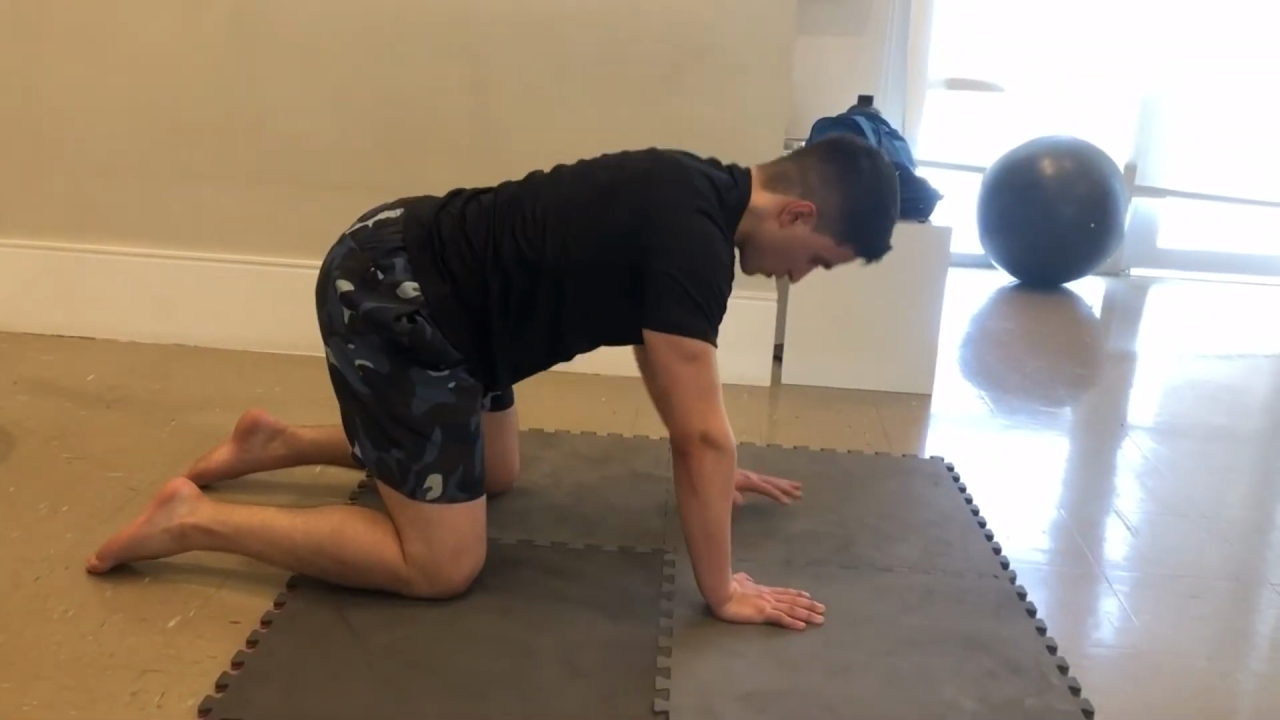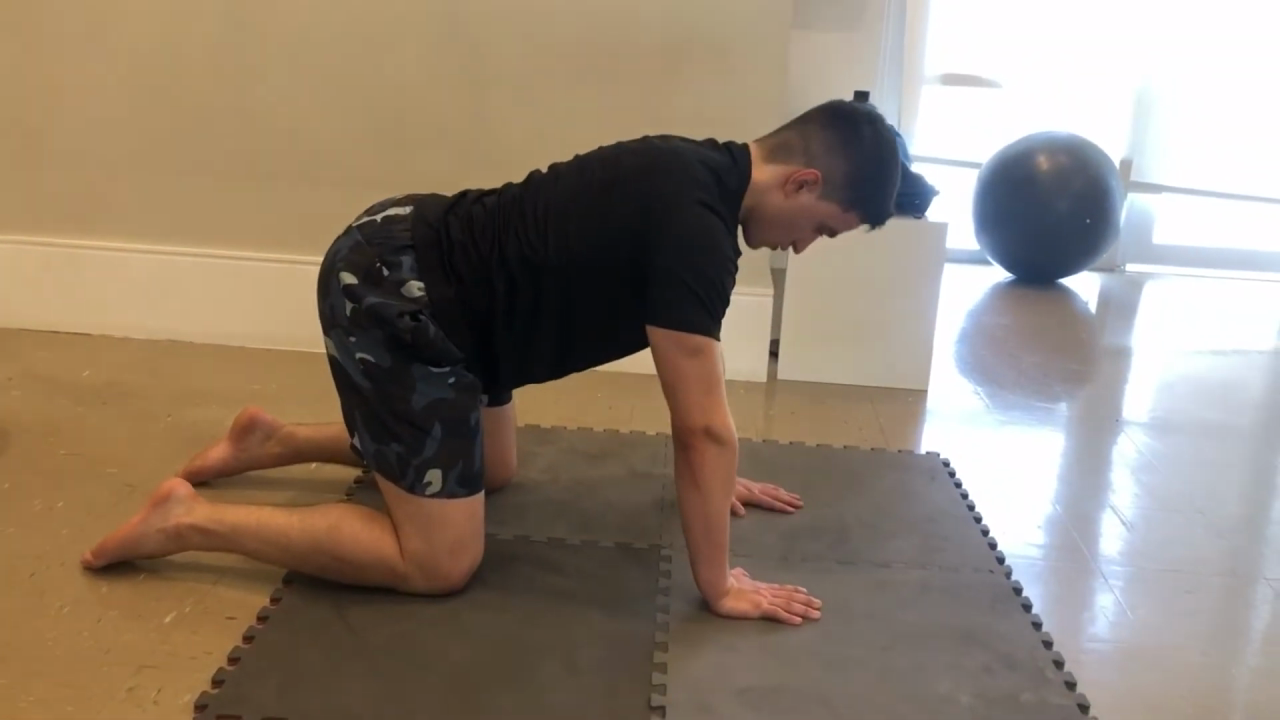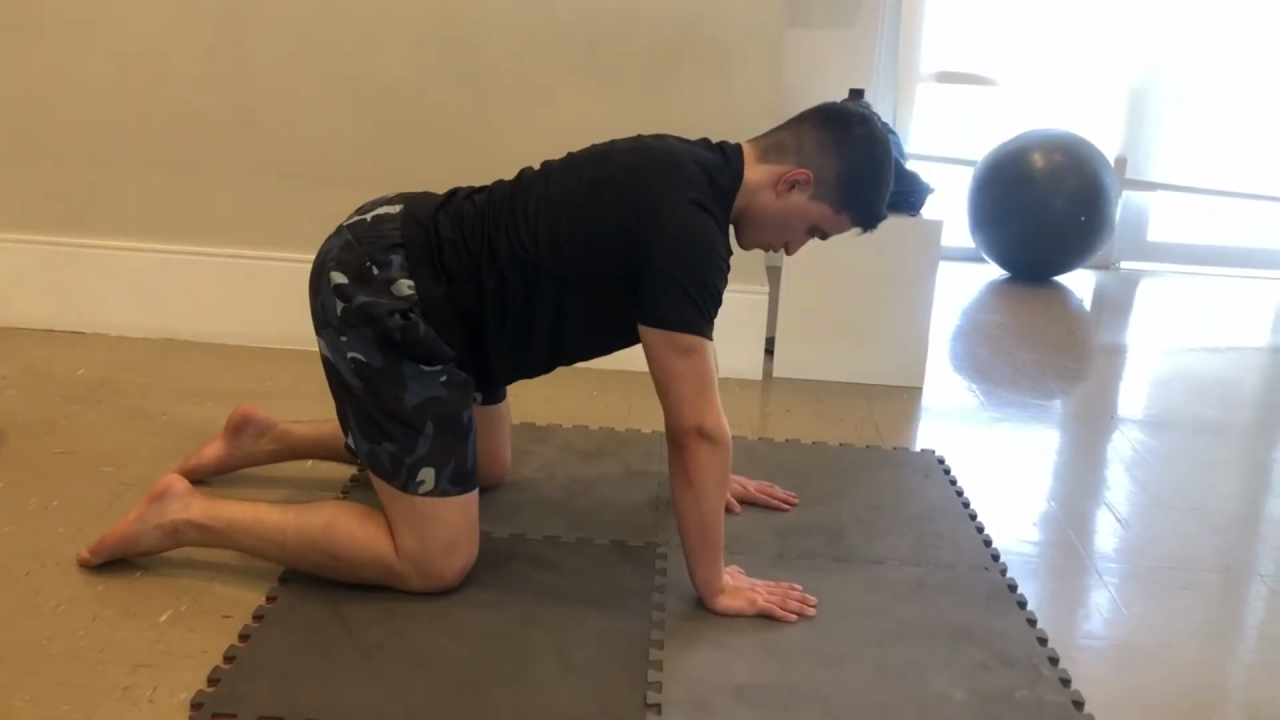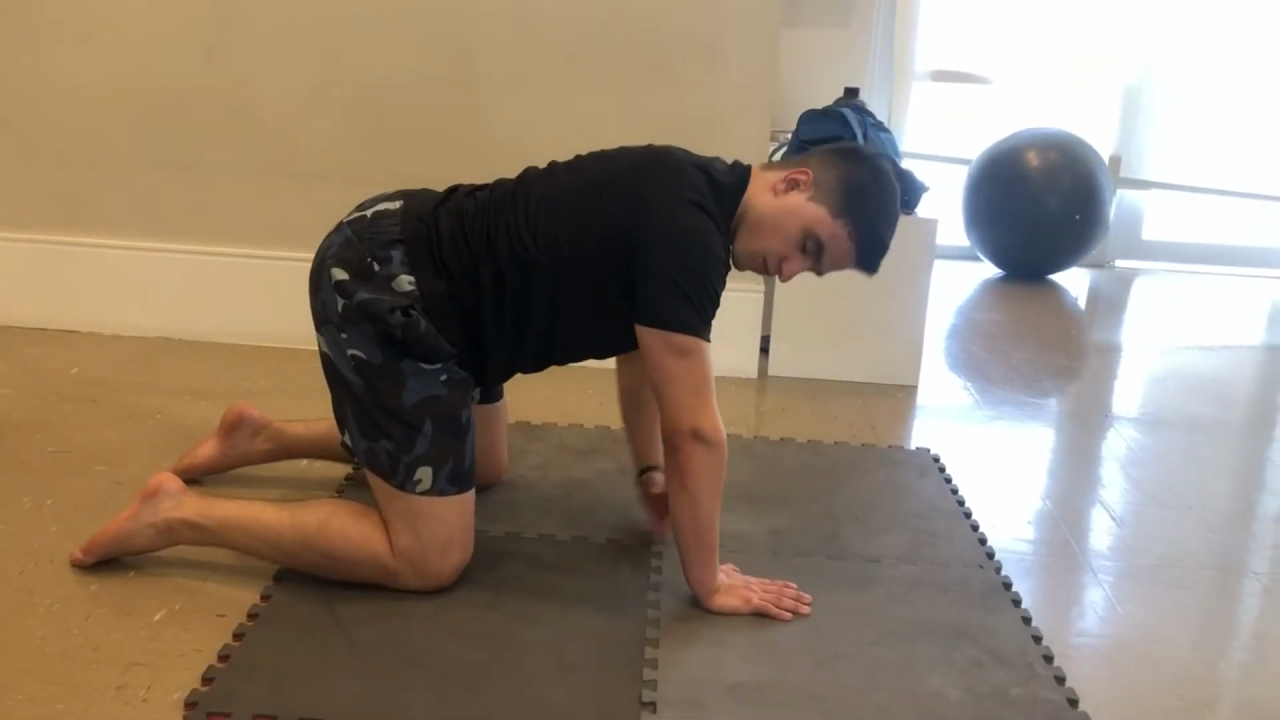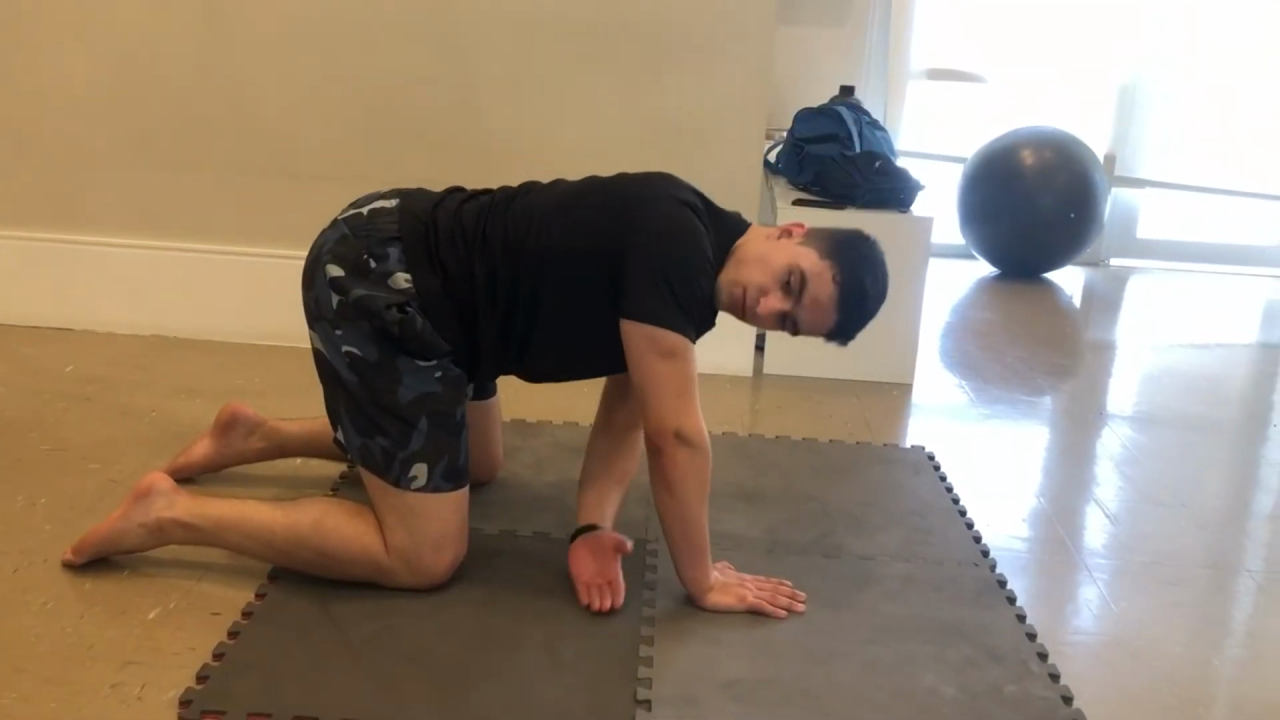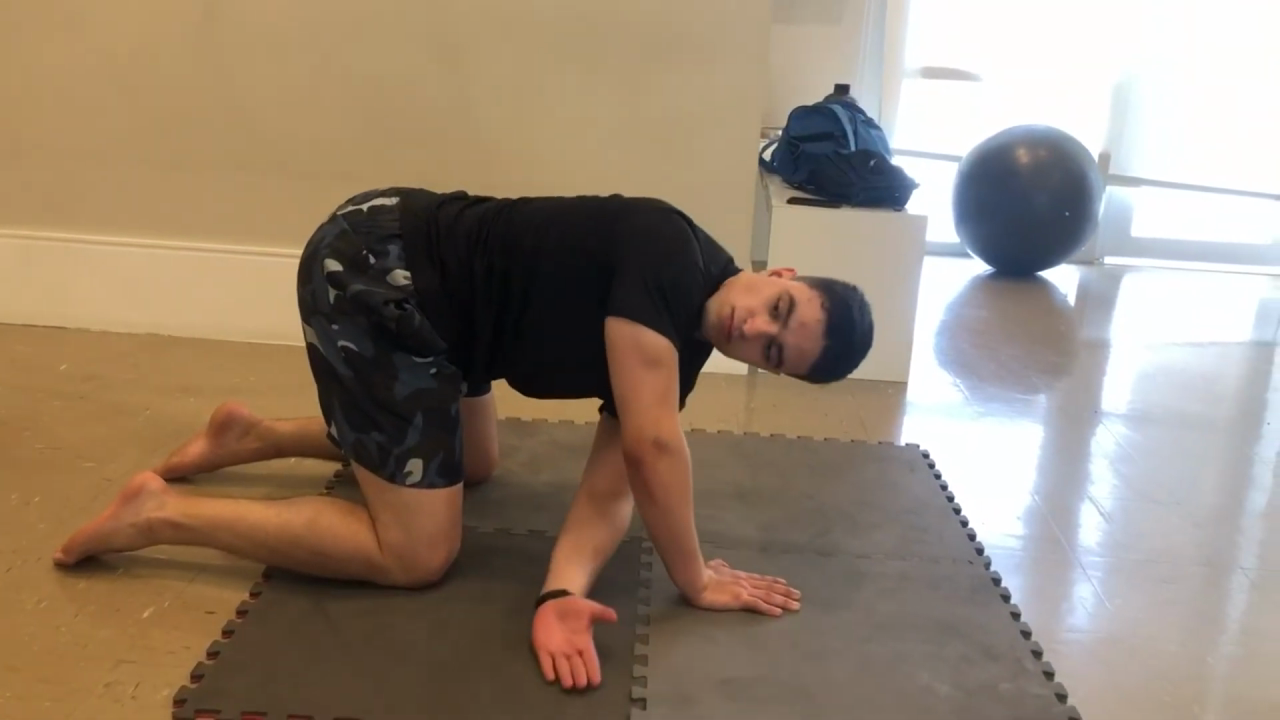
dt=0.4s
person 1, frame 1
left shoulder: (697, 199)
right shoulder: (693, 236)
left elbow: (653, 346)
right elbow: (702, 433)
left wrist: (715, 477)
right wrist: (720, 589)
left hip: (410, 272)
right hip: (389, 300)
left knee: (492, 475)
right knee: (442, 566)
left ankle: (277, 442)
right ankle: (193, 520)
person 1, frame 2
left shoulder: (697, 178)
right shoulder: (695, 226)
right elbow: (702, 427)
left wrist: (714, 476)
right wrist: (717, 584)
left hip: (410, 257)
right hip: (392, 295)
left knee: (490, 471)
right knee: (440, 562)
left ankle: (274, 440)
right ankle: (190, 520)
person 1, frame 3
left shoulder: (690, 178)
right shoulder: (687, 225)
right elbow: (696, 426)
left wrist: (711, 473)
right wrist: (714, 583)
left hip: (407, 258)
right hip: (383, 295)
left knee: (485, 470)
right knee: (435, 560)
left ankle: (269, 436)
right ankle: (188, 515)
person 1, frame 4
left shoulder: (690, 196)
right shoulder: (685, 228)
left elbow: (638, 352)
right elbow: (693, 429)
left wrist: (651, 473)
right wrist: (708, 581)
left hip: (407, 262)
right hip: (382, 288)
left knee: (481, 469)
right knee: (430, 558)
left ankle: (264, 436)
right ankle: (181, 514)
person 1, frame 5
left shoulder: (689, 271)
right shoulder: (677, 239)
left elbow: (627, 415)
right elbow: (676, 435)
left wrist: (591, 530)
right wrist: (702, 580)
left hip: (404, 271)
right hip: (376, 279)
left knee: (477, 466)
right knee: (424, 555)
left ankle: (258, 432)
right ankle: (174, 513)
person 1, frame 6
left shoulder: (685, 340)
right shoulder: (668, 257)
left elbow: (613, 482)
right elbow: (652, 447)
left wrist: (561, 594)
right wrist: (695, 579)
left hip: (405, 280)
right hip: (372, 272)
left knee: (473, 465)
right knee: (416, 552)
left ankle: (252, 432)
right ankle: (163, 512)
